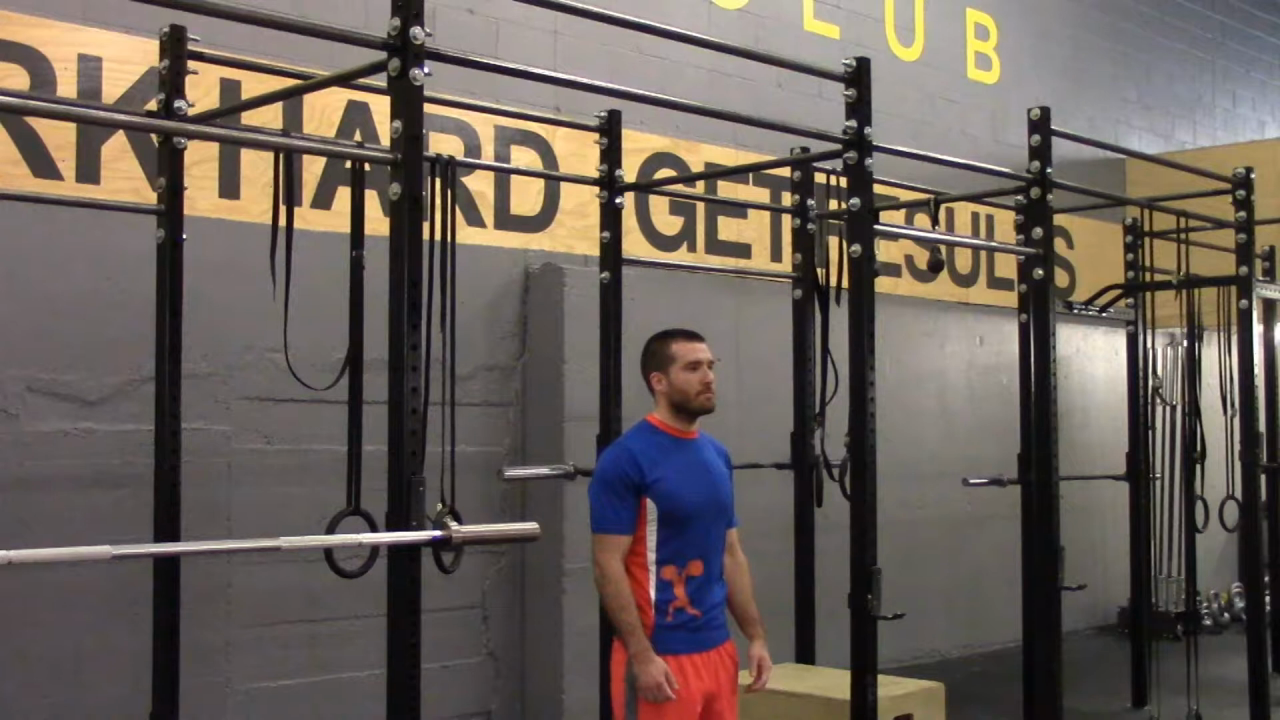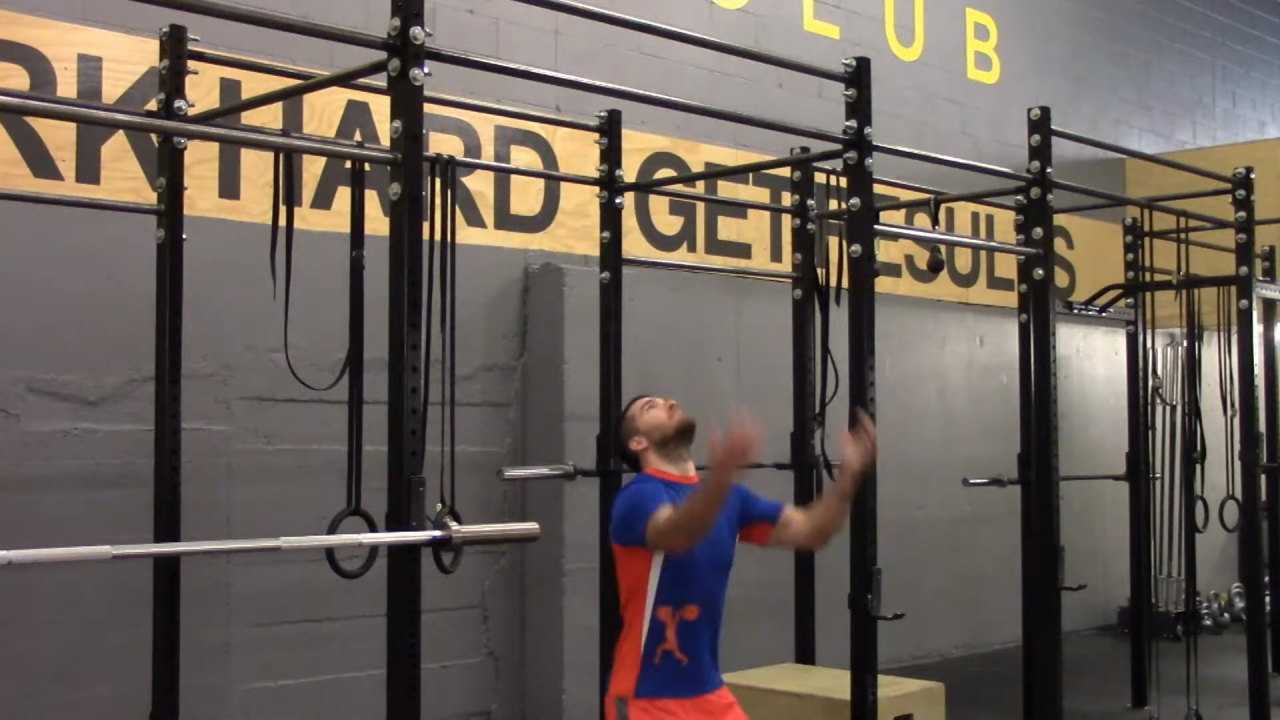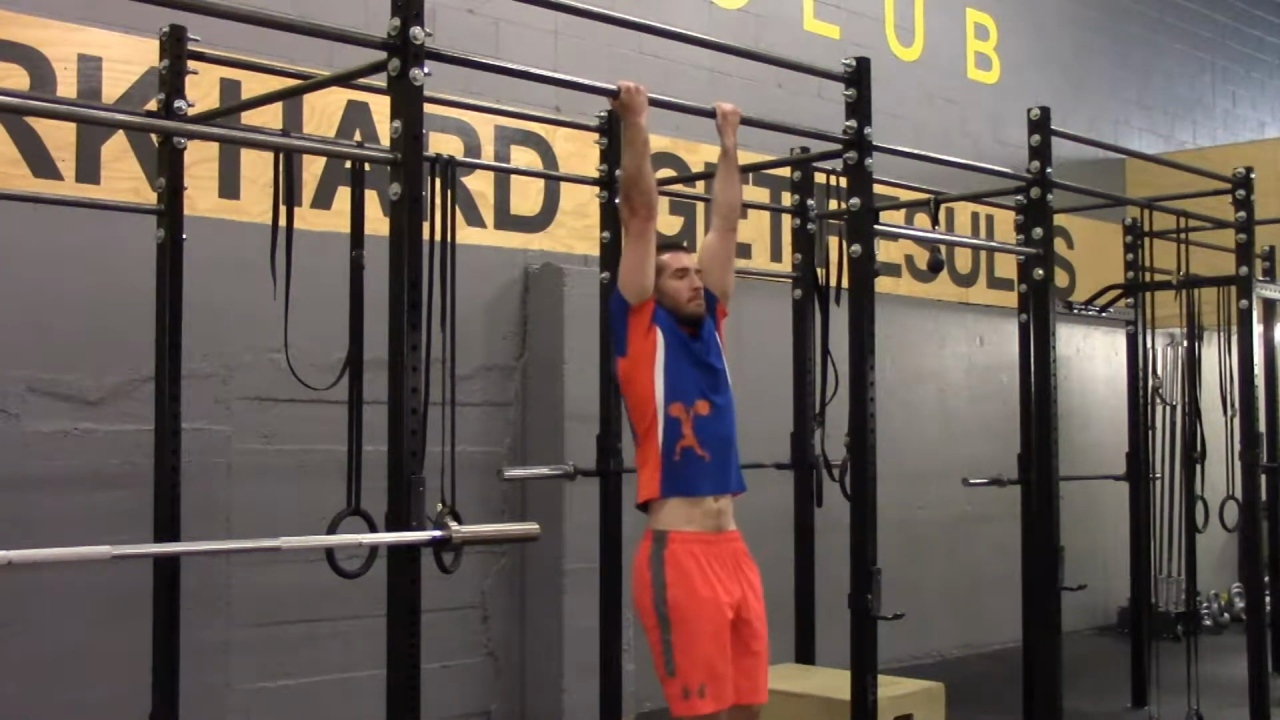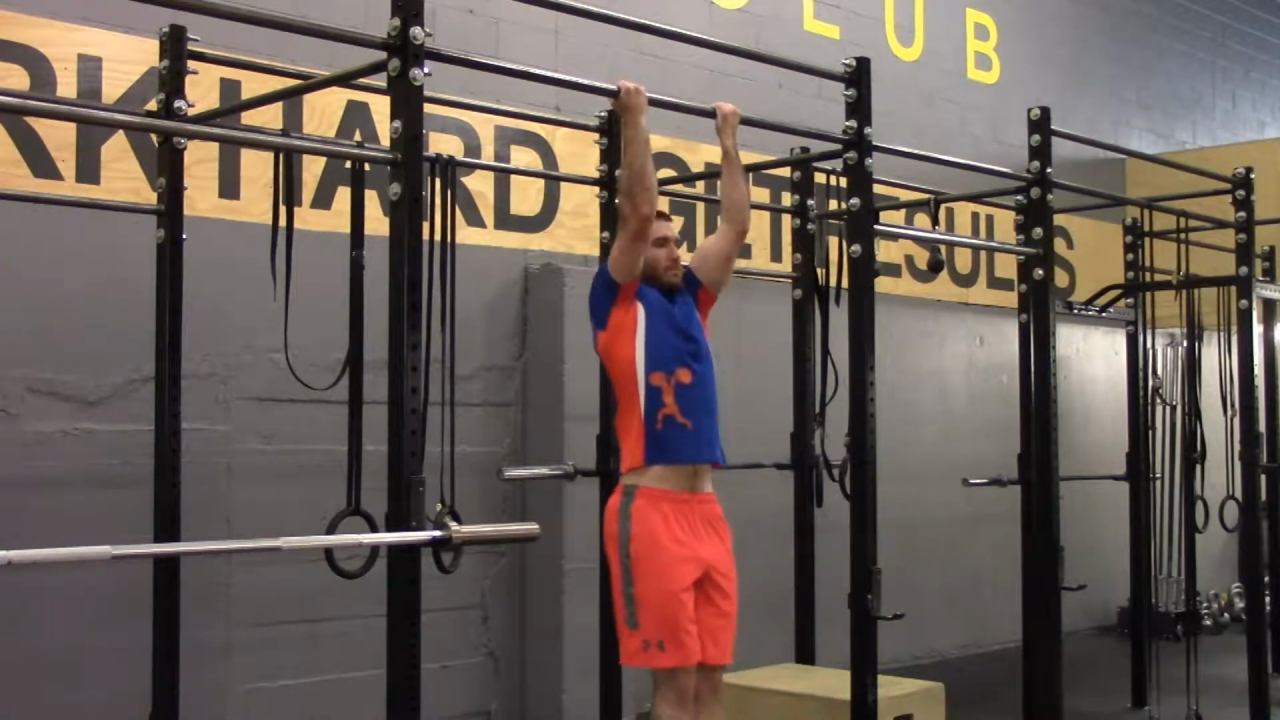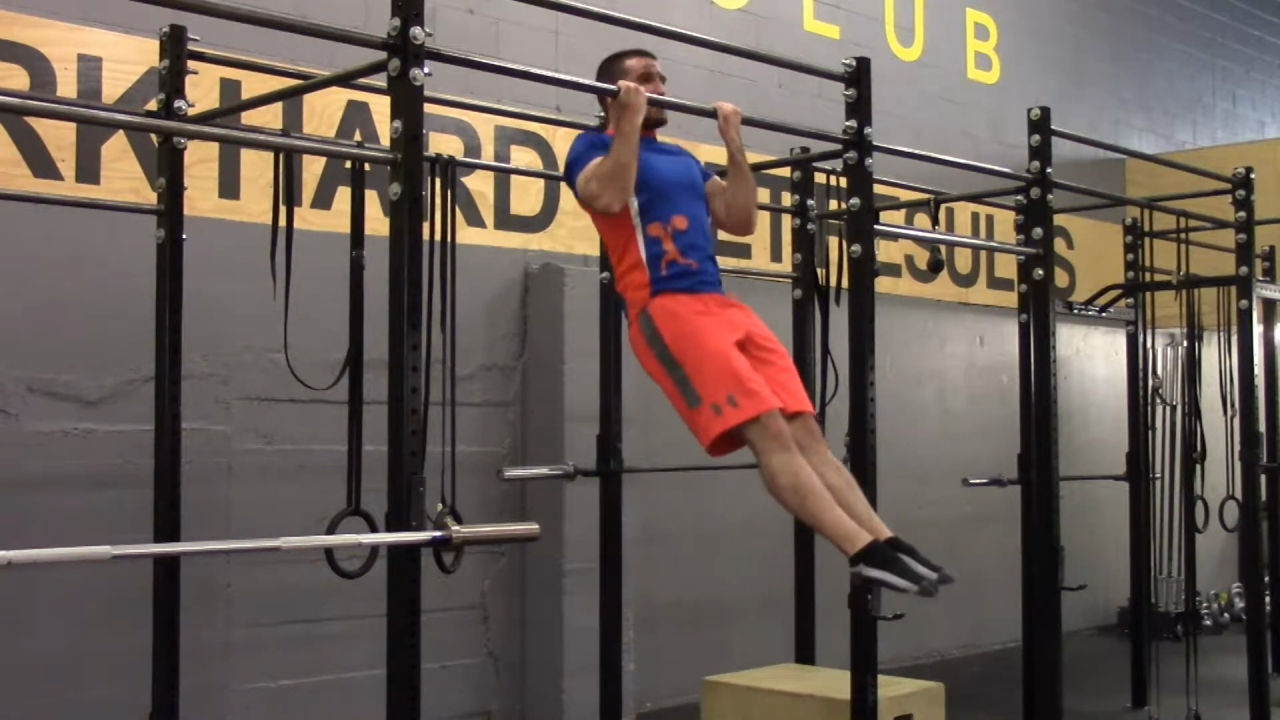
dt=1s
person 1, frame 1
left shoulder: (718, 456)
right shoulder: (626, 459)
right elbow: (609, 565)
left wrist: (756, 636)
right wrist: (642, 655)
left hip: (717, 649)
right hip: (660, 656)
person 1, frame 2
left shoulder: (729, 495)
right shoulder: (637, 501)
left elbow: (807, 531)
right elbow: (676, 534)
left wrist: (847, 476)
right wrist: (720, 475)
person 1, frame 3
left shoulder: (707, 328)
right shoulder: (639, 331)
left elbow: (725, 224)
right elbow: (641, 218)
left wrist: (728, 140)
right wrist: (635, 123)
left hip: (733, 552)
right hip: (677, 554)
person 1, frame 4
left shoulder: (690, 302)
right shoulder: (619, 303)
left elbow: (735, 225)
right elbow: (636, 213)
left wrist: (728, 140)
right wrist: (634, 122)
left hip: (708, 514)
right hip: (650, 514)
person 1, frame 5
left shoulder: (681, 157)
right shoulder: (592, 148)
left elbow: (741, 220)
right elbow: (610, 198)
left wrist: (732, 141)
right wrist: (629, 121)
left hip: (725, 306)
right hip: (665, 310)
left knee: (806, 433)
right knee: (770, 433)
left ankle: (888, 543)
right ankle: (865, 552)
